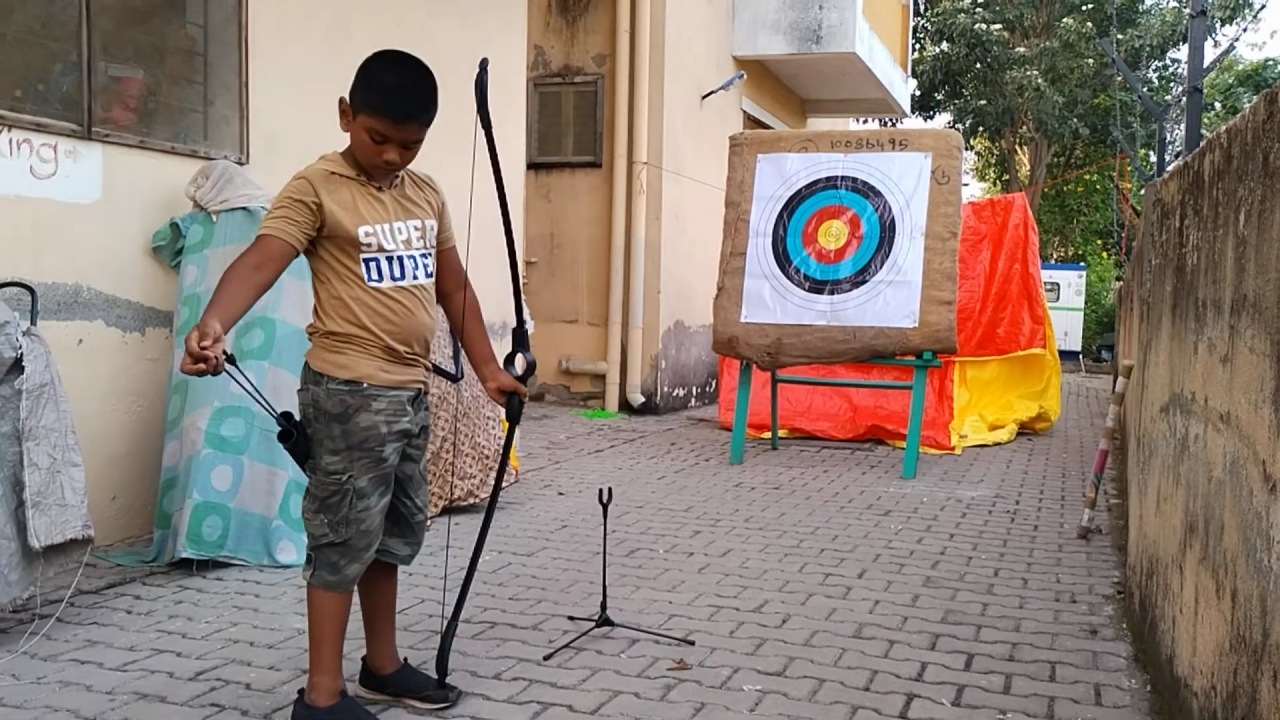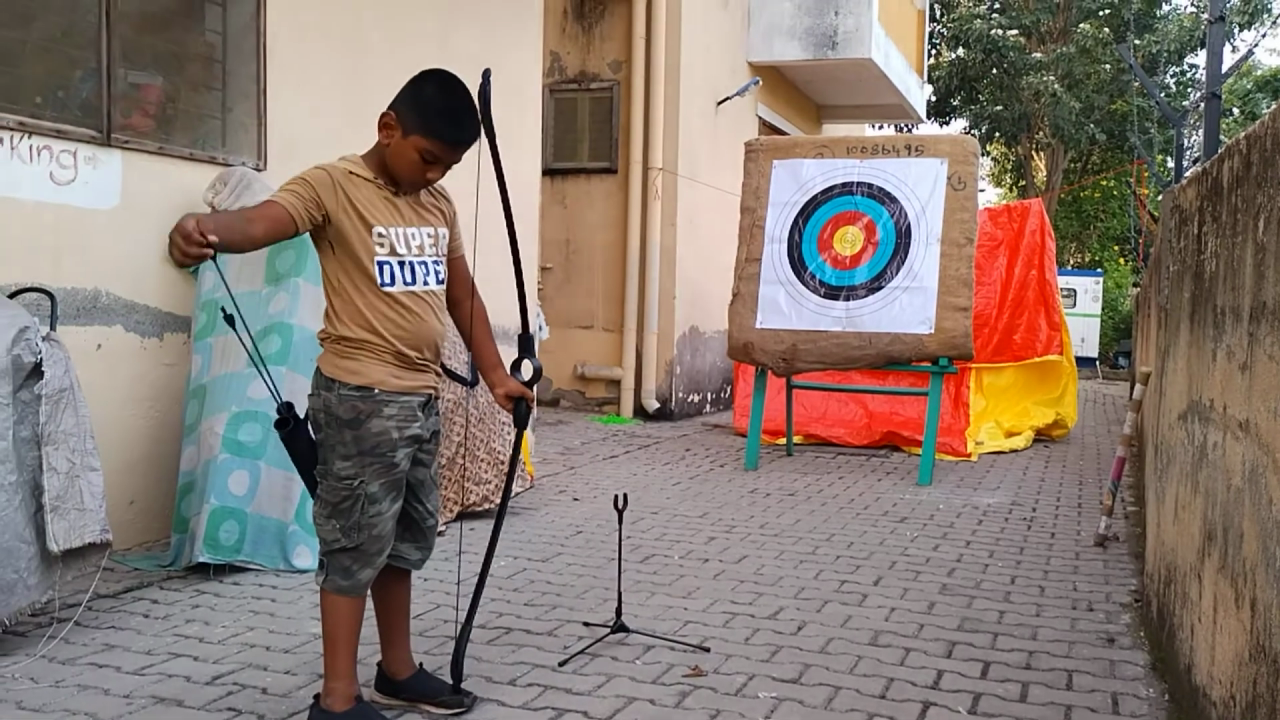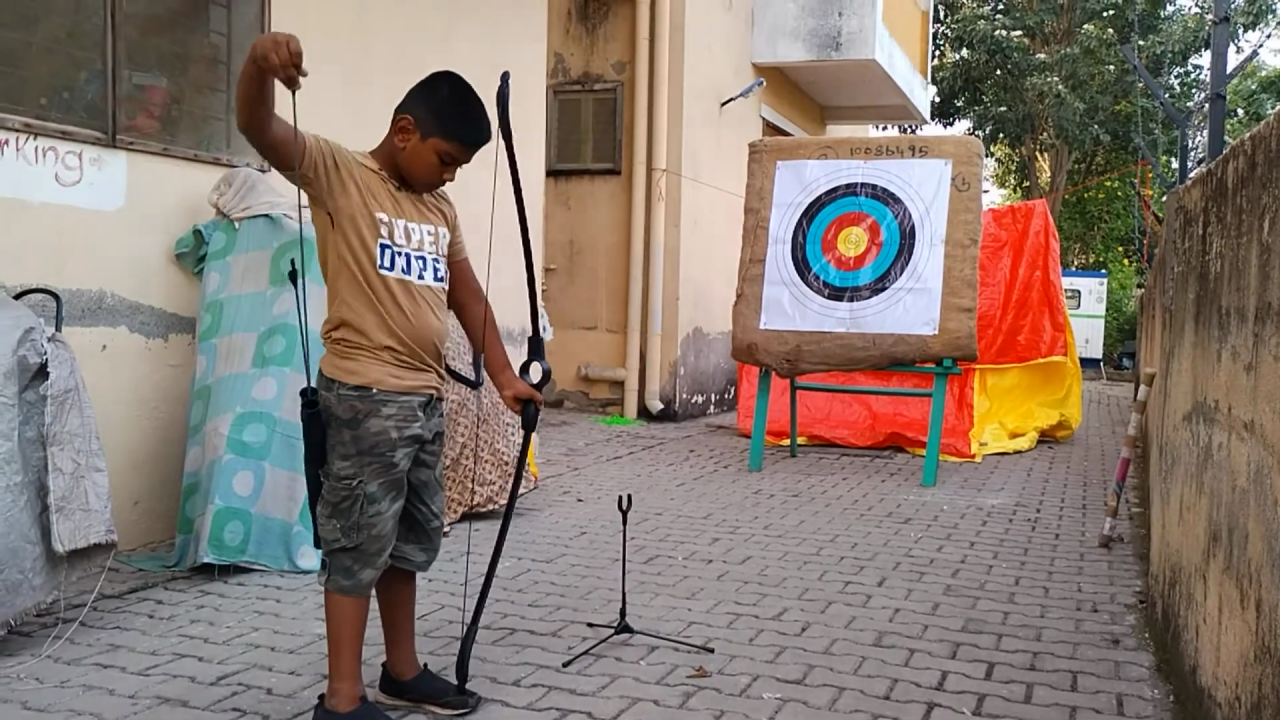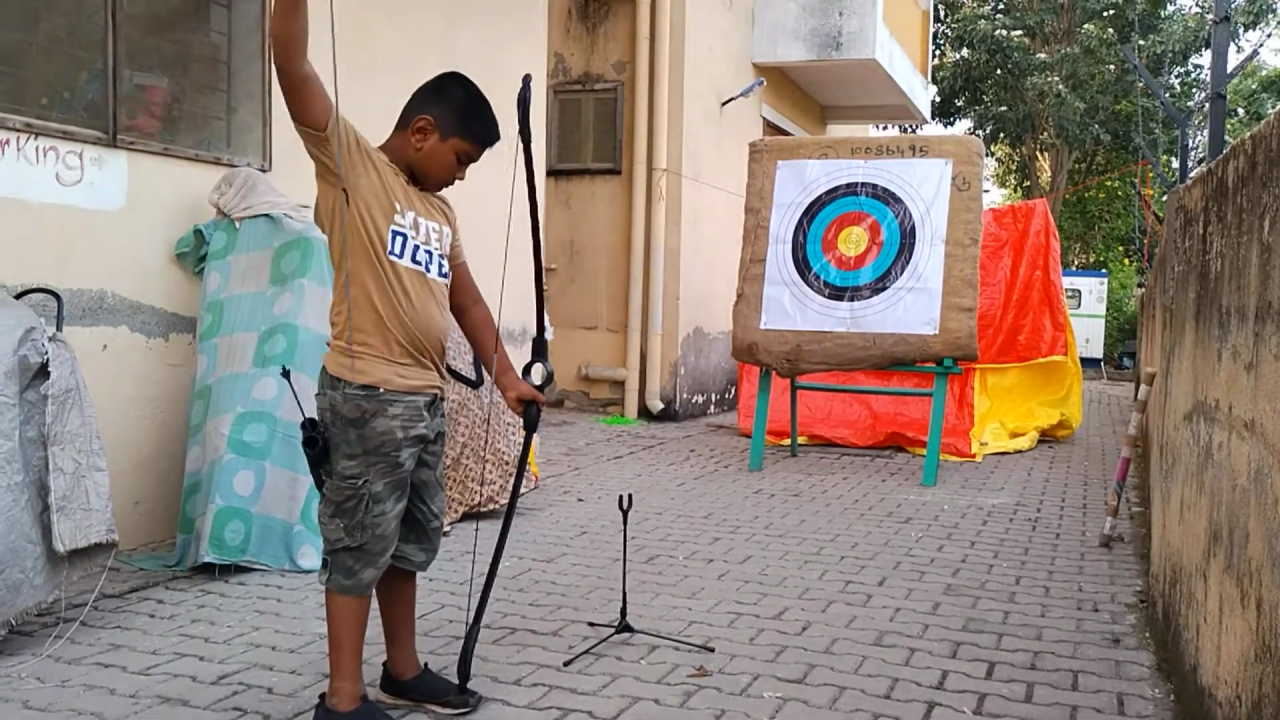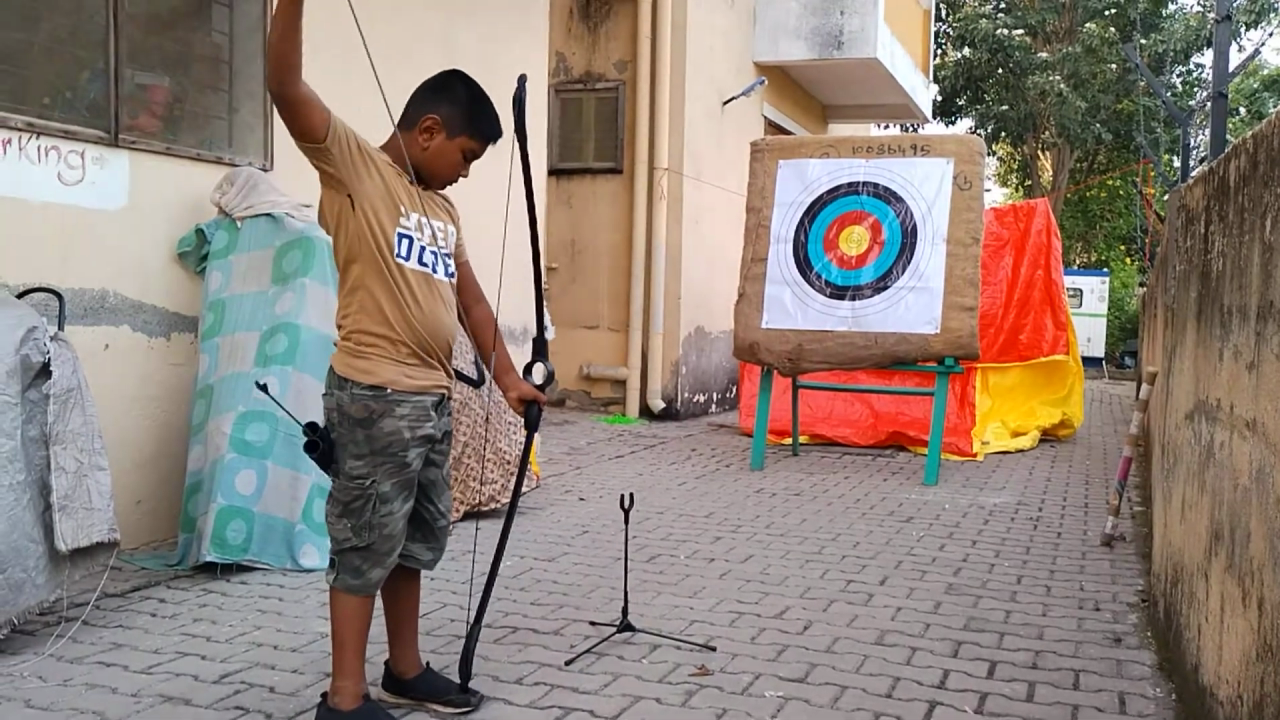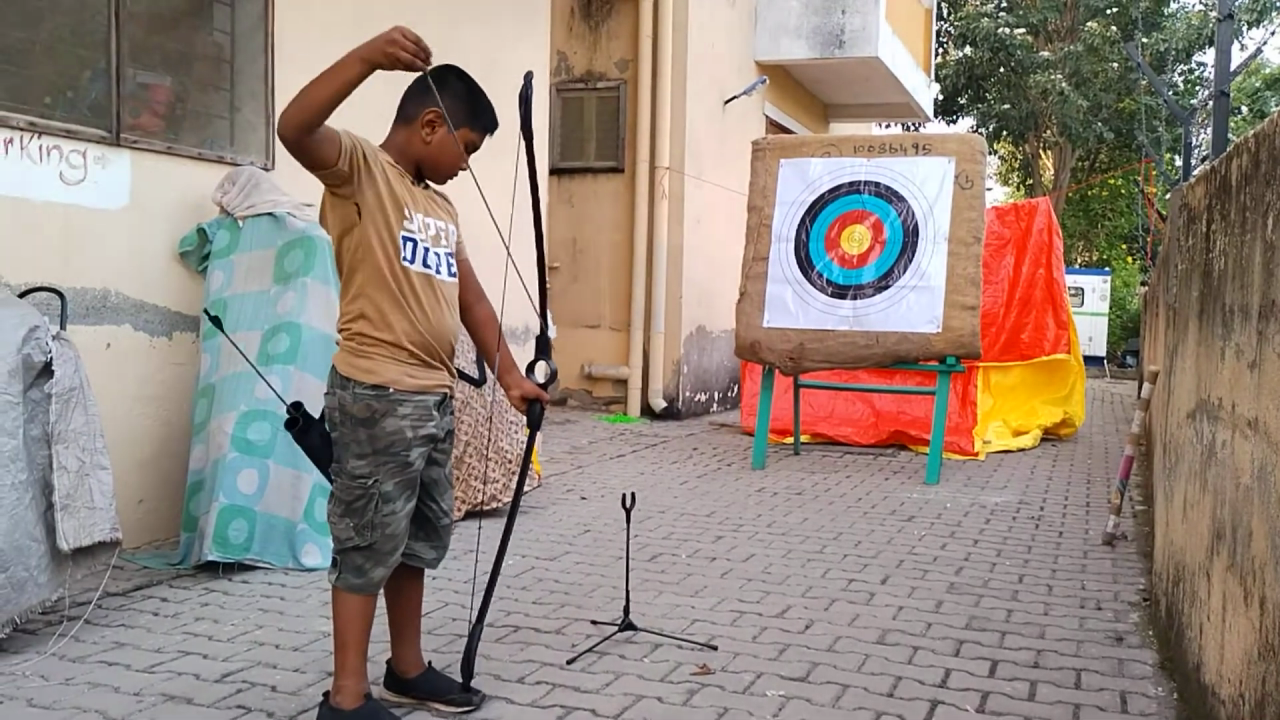
dt=0.4s
person 1, frame 1
left shoulder: (426, 194)
right shoulder: (315, 188)
left elbow: (453, 289)
right elbow: (260, 260)
left wrist: (489, 369)
right wrist: (213, 322)
left hip: (409, 392)
right hip: (349, 392)
left knee: (392, 536)
right knee: (345, 538)
left ankle: (382, 665)
person 1, frame 2
left shoulder: (439, 205)
right shoulder: (332, 185)
left elbow: (462, 296)
right elbow: (259, 222)
left wrist: (496, 377)
right wrist: (206, 227)
left hip: (420, 397)
right hip: (359, 398)
left knee: (404, 542)
right knee: (356, 544)
person 1, frame 3
left shoulder: (439, 210)
right shoulder: (338, 173)
left elbow: (467, 298)
right elbow: (262, 131)
left wrist: (505, 377)
right wrist: (258, 64)
left hip: (425, 399)
right hip: (363, 398)
left knee: (410, 541)
right knee: (358, 546)
person 1, frame 4
left shoulder: (438, 210)
right shoulder: (350, 163)
left elbow: (465, 298)
right elbow: (292, 68)
left wrist: (505, 377)
left hip: (425, 398)
right hip: (367, 396)
left knee: (410, 543)
right knee: (360, 545)
person 1, frame 5
left shoulder: (440, 207)
right shoulder: (352, 164)
left elbow: (469, 297)
right elbow: (285, 88)
left wrist: (507, 376)
left hip: (432, 397)
right hip: (374, 397)
left knee: (414, 543)
right knee: (367, 545)
person 1, frame 6
left shoulder: (440, 205)
right shoulder: (359, 169)
left elbow: (470, 295)
right elbow: (294, 129)
left wrist: (509, 375)
right wrist: (367, 57)
left hip: (434, 397)
right hip: (376, 396)
left knee: (417, 541)
right knee: (369, 544)
